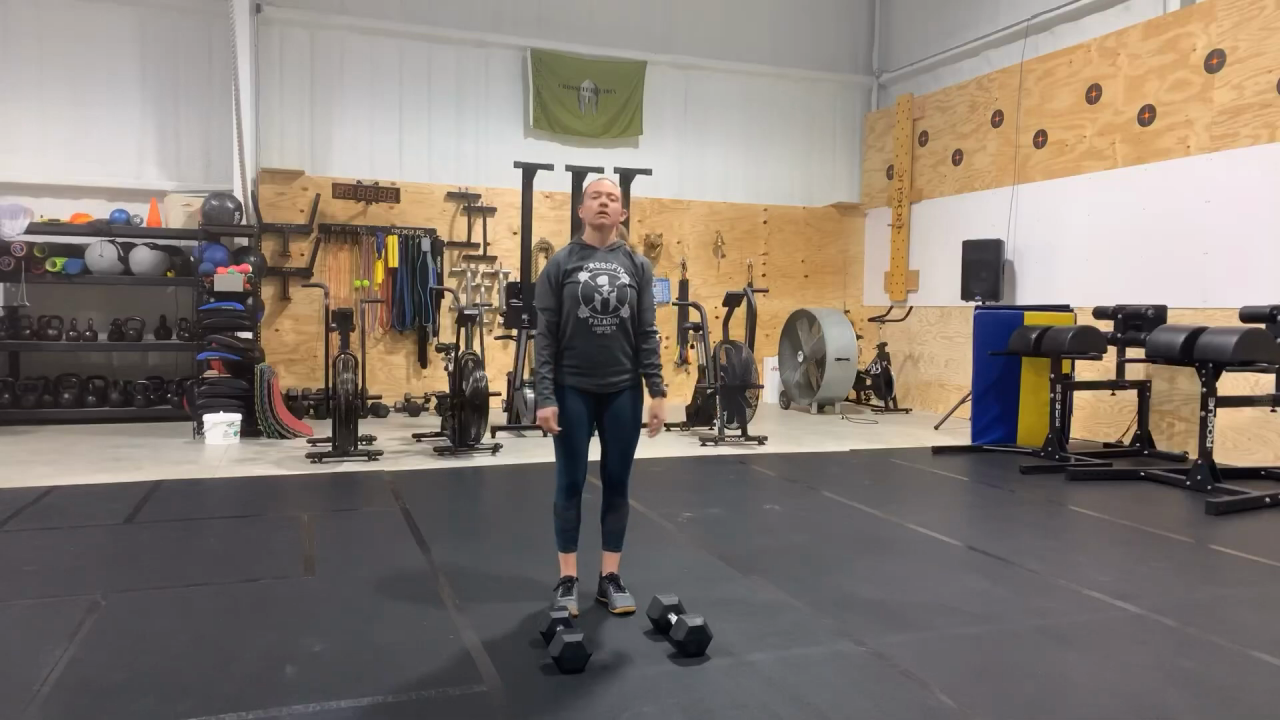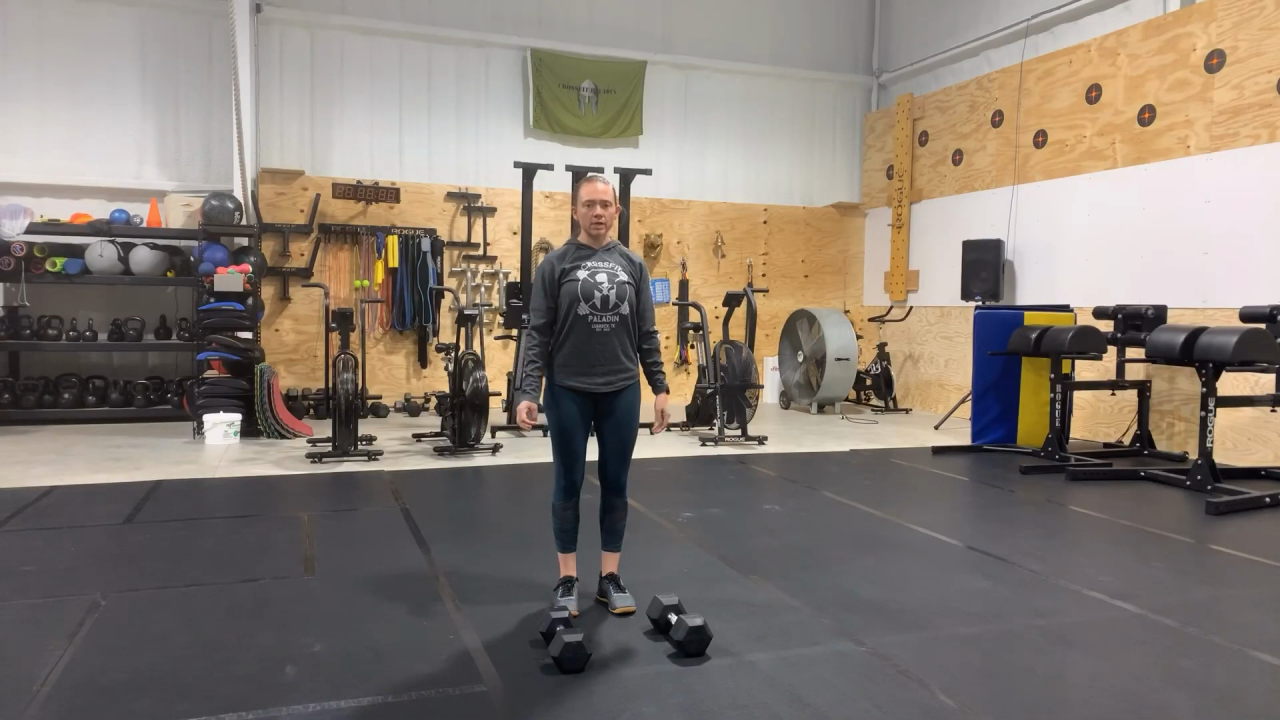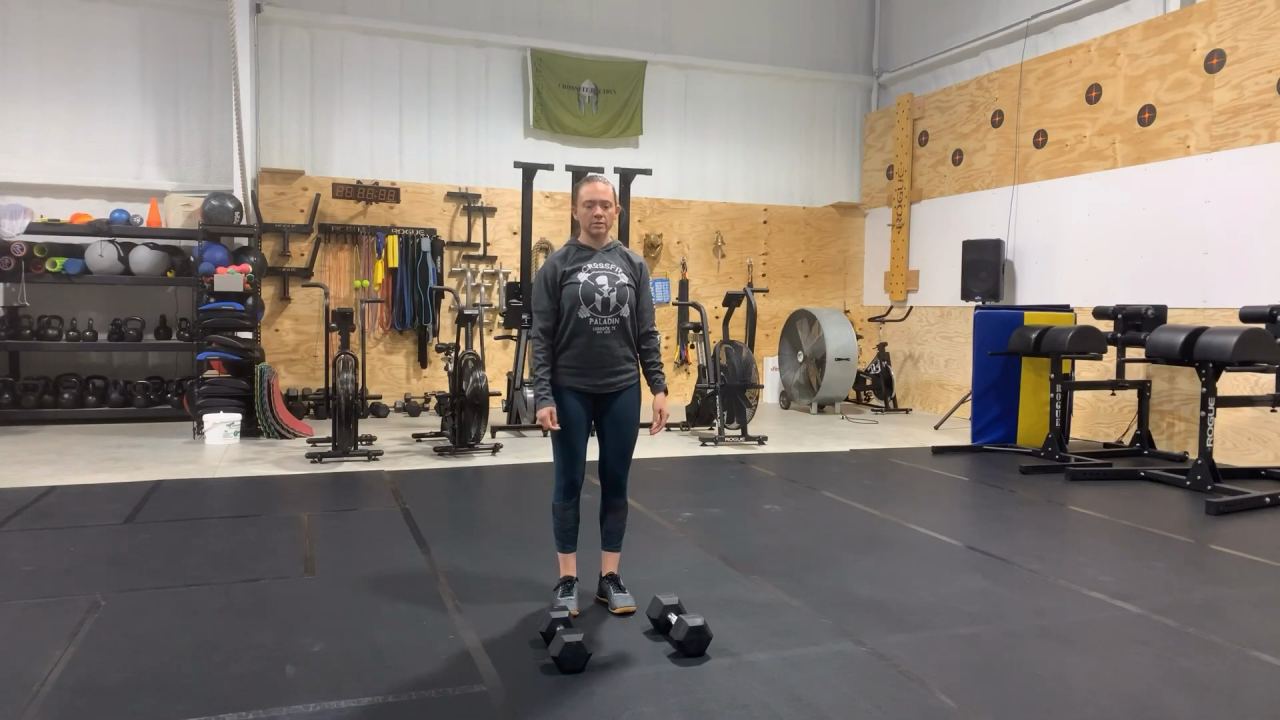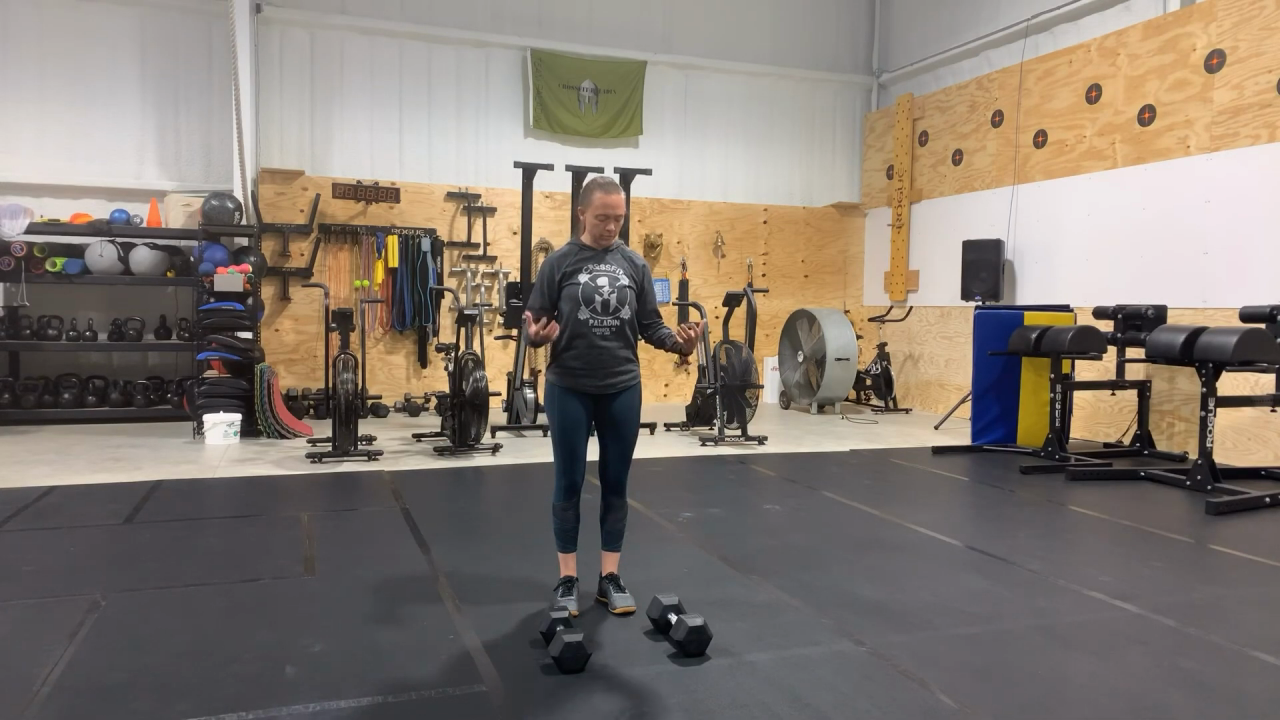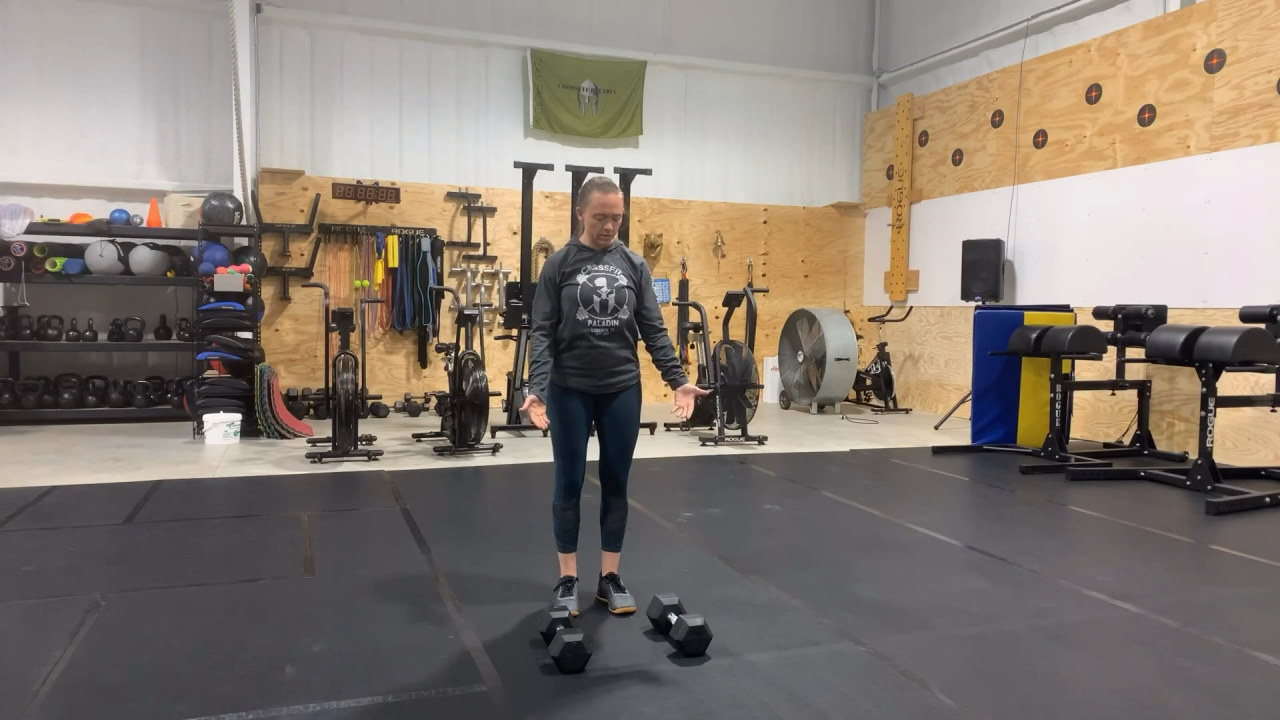
dt=1s
person 1, frame 1
left shoulder: (637, 265)
right shoulder: (560, 264)
left elbow: (647, 334)
right elbow: (546, 335)
left wrist: (655, 392)
right wrist: (545, 397)
left hip: (623, 391)
right hip: (571, 391)
left knee: (617, 485)
right knee: (570, 484)
left ankle: (610, 578)
right ankle: (567, 580)
person 1, frame 2
left shoulder: (632, 264)
right shoulder: (556, 264)
left elbow: (646, 333)
right elbow: (538, 333)
left wrist: (659, 387)
right wrist: (529, 391)
left hip: (621, 391)
right hip: (568, 391)
left knee: (615, 485)
right knee: (568, 484)
left ankle: (610, 578)
right ankle: (567, 580)
person 1, frame 3
left shoulder: (633, 265)
right shoulder: (557, 265)
left elbow: (646, 333)
right elbow: (541, 336)
left wrist: (658, 387)
right wrist: (543, 396)
left hip: (622, 390)
right hip: (569, 391)
left knee: (615, 485)
right knee: (568, 485)
left ankle: (610, 578)
right ankle: (567, 580)
person 1, frame 4
left shoulder: (634, 264)
right shoulder: (559, 263)
left elbow: (650, 324)
right elbow: (535, 320)
left wrist: (678, 340)
right wrist: (538, 335)
left hip: (622, 389)
right hip: (568, 389)
left knee: (615, 484)
right knee: (569, 484)
left ankle: (610, 578)
right ankle: (567, 579)
person 1, frame 5
left shoulder: (634, 265)
right shoulder: (559, 264)
left elbow: (653, 329)
right elbow: (542, 331)
left wrist: (678, 379)
right wrist: (537, 388)
left hip: (623, 389)
right hip: (570, 390)
left knee: (615, 484)
right knee: (569, 484)
left ankle: (610, 578)
right ankle: (567, 580)
